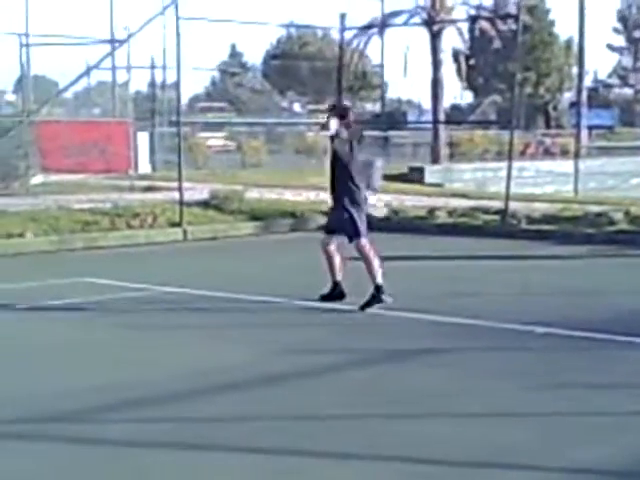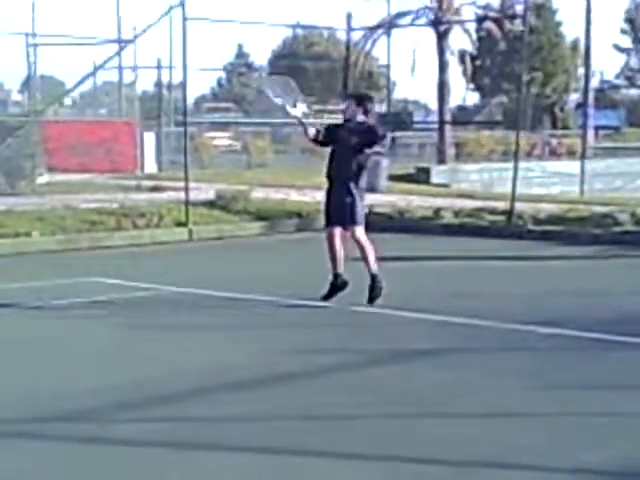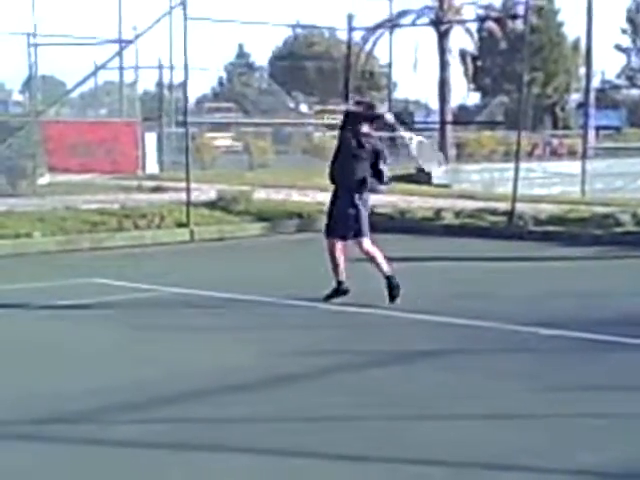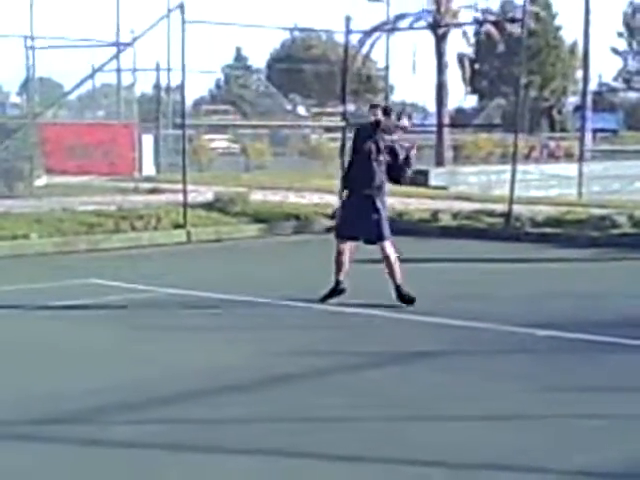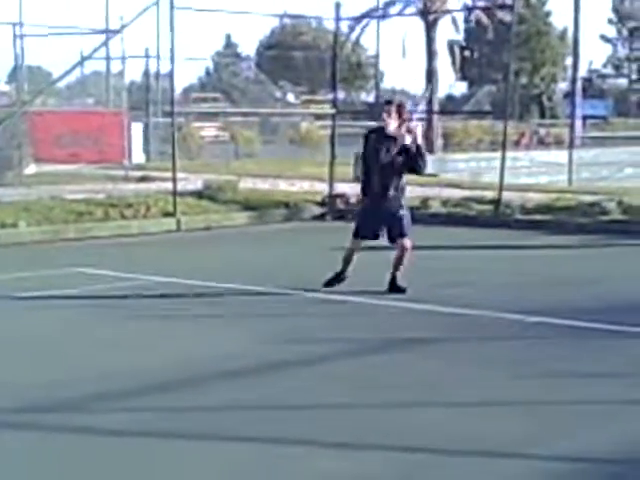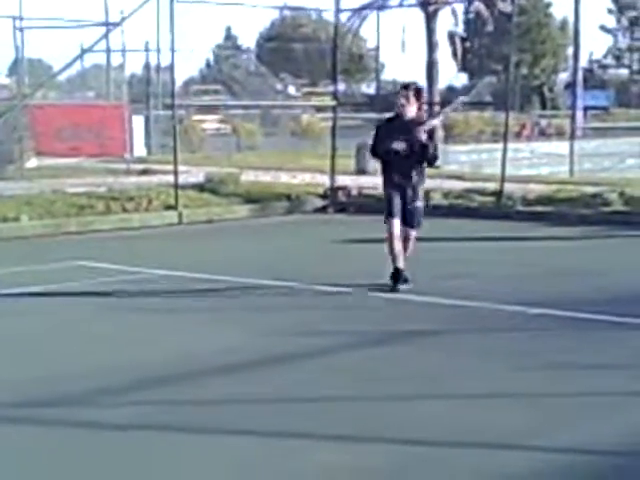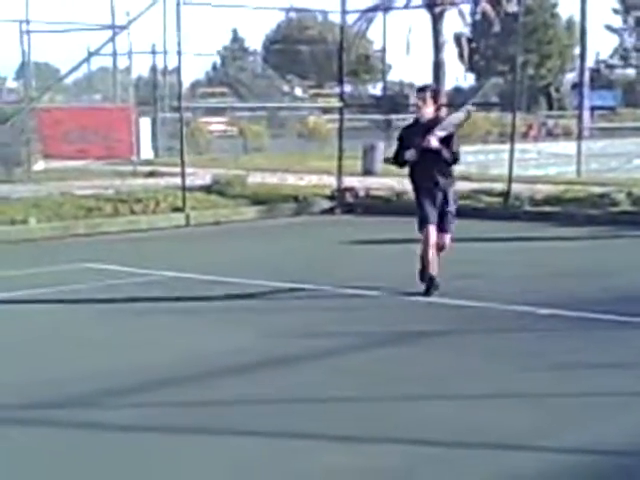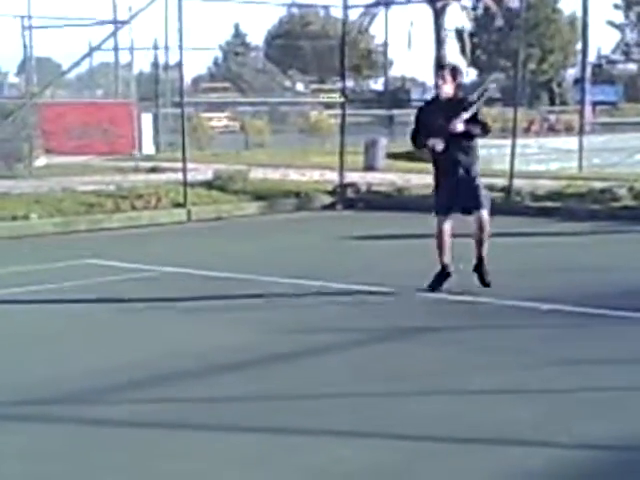
dt=0.2s
person 1, frame 1
left shoulder: (346, 136)
right shoulder: (344, 139)
left wrist: (332, 133)
left hip: (350, 201)
right hip: (342, 200)
left knee: (363, 245)
right knee: (327, 243)
left ankle: (379, 291)
right ankle: (337, 288)
person 1, frame 2
left shoulder: (368, 128)
right shoulder: (341, 128)
left elbow: (379, 139)
right elbow: (323, 139)
right wrist: (311, 132)
left hip: (351, 187)
right hip: (334, 187)
left knee: (357, 234)
right knee: (333, 235)
left ankle: (375, 279)
right ankle: (338, 279)
person 1, frame 3
left shoulder: (375, 145)
right shoulder: (347, 131)
left elbow: (380, 178)
right elbow: (350, 116)
left wrist: (381, 172)
right wrist: (380, 115)
left hip: (357, 197)
right hip: (338, 195)
left knee: (365, 245)
right knee: (333, 244)
left ankle: (390, 280)
right ankle: (340, 285)
person 1, frame 4
left shoulder: (392, 146)
right shoulder: (362, 134)
right elbow: (374, 126)
left wrist: (405, 157)
left hip: (375, 202)
right hip: (354, 199)
left knee: (386, 248)
right knee: (342, 246)
left ankle: (400, 290)
right ankle: (338, 285)
person 1, frame 5
left shoulder: (408, 143)
right shoulder: (372, 136)
left elbow: (419, 169)
right elbow: (370, 160)
left wrist: (417, 145)
left hip: (395, 200)
right hip: (371, 199)
left knee: (404, 245)
right knee: (355, 243)
left ankle: (394, 281)
right ankle: (342, 272)
person 1, frame 6
left shoulder: (425, 127)
right shoulder: (386, 125)
left elbow: (432, 160)
right elbow: (375, 150)
left wrist: (425, 142)
right wrist: (392, 147)
left hip: (414, 187)
right hip: (392, 185)
left knee: (410, 235)
right knee: (394, 229)
left ankle: (398, 270)
right ankle: (400, 272)
person 1, frame 7
right shoulder: (408, 131)
left elbow: (454, 157)
right elbow: (397, 159)
left wrist: (438, 146)
right wrist: (405, 156)
left hip: (444, 190)
right hip: (423, 191)
left knee: (443, 242)
right knee: (429, 235)
left ankle: (425, 262)
right ankle: (431, 279)
person 1, frame 8
left shoulder: (465, 105)
right shoulder: (426, 110)
left elbow: (484, 130)
right elbow: (415, 139)
left wrist: (465, 127)
right wrist: (429, 142)
left hip: (467, 170)
right hip: (444, 172)
left knee: (482, 218)
right knee: (442, 223)
left ankle: (480, 262)
right ankle: (444, 268)
